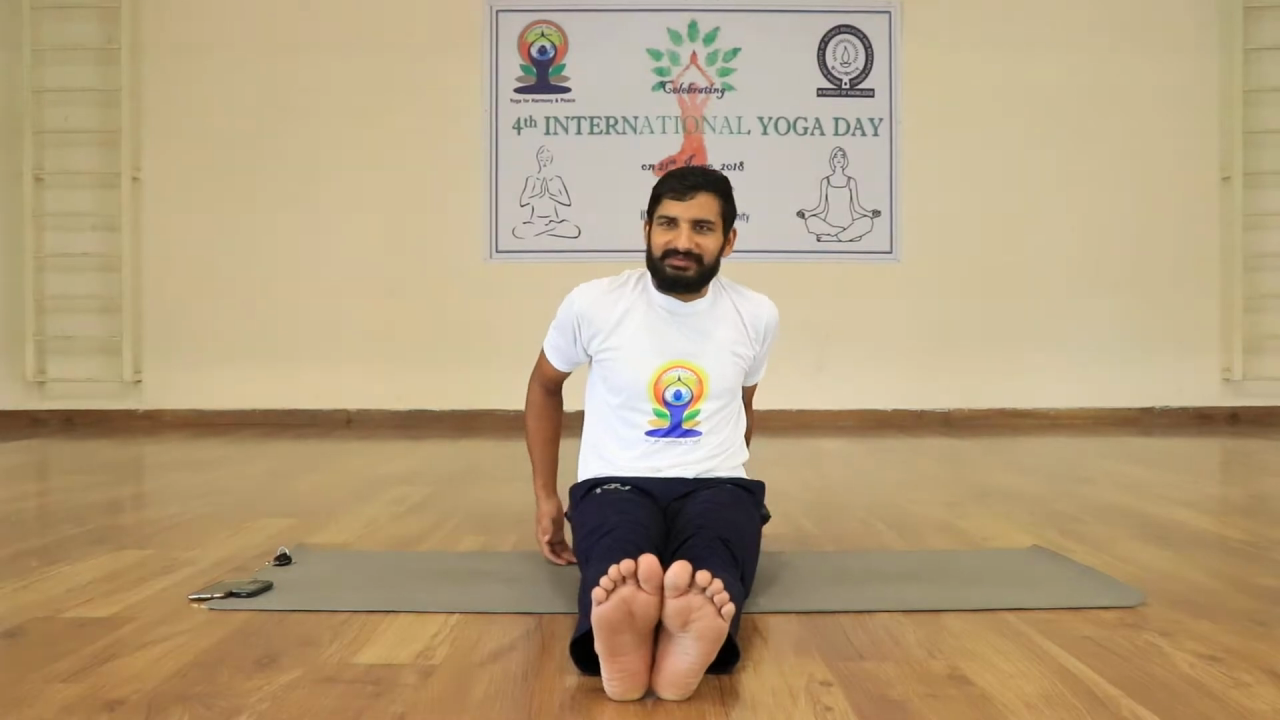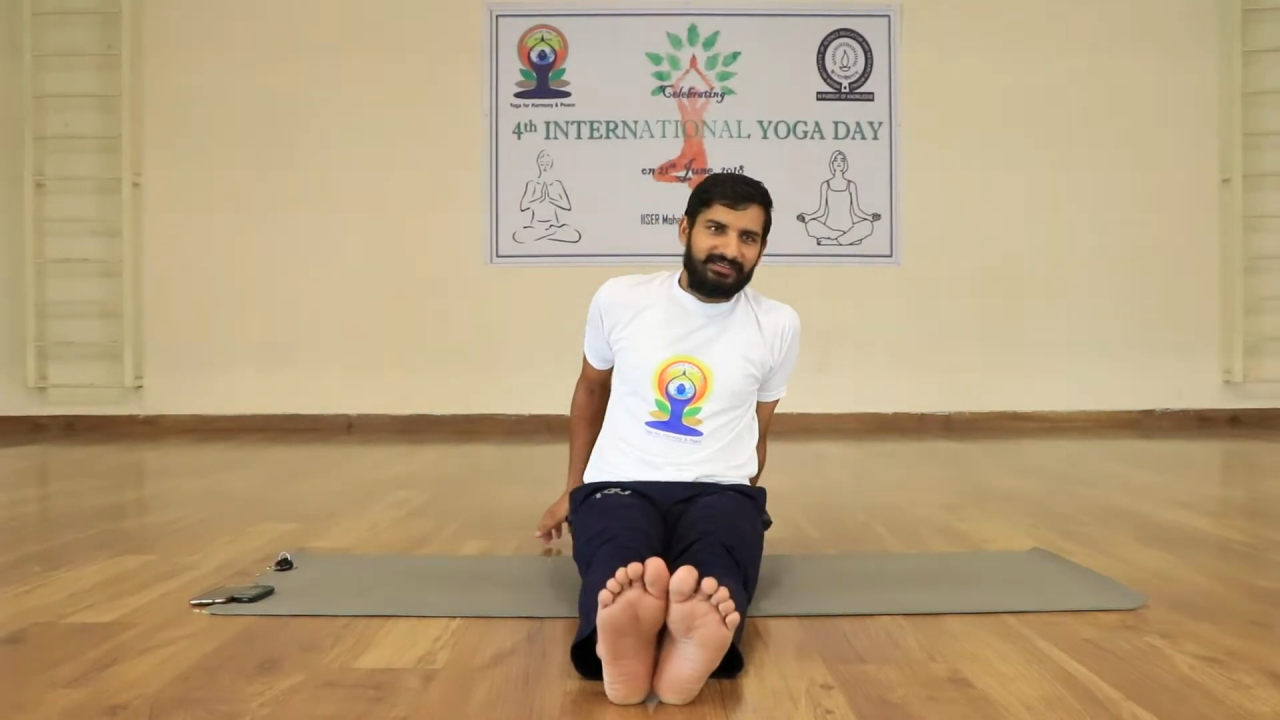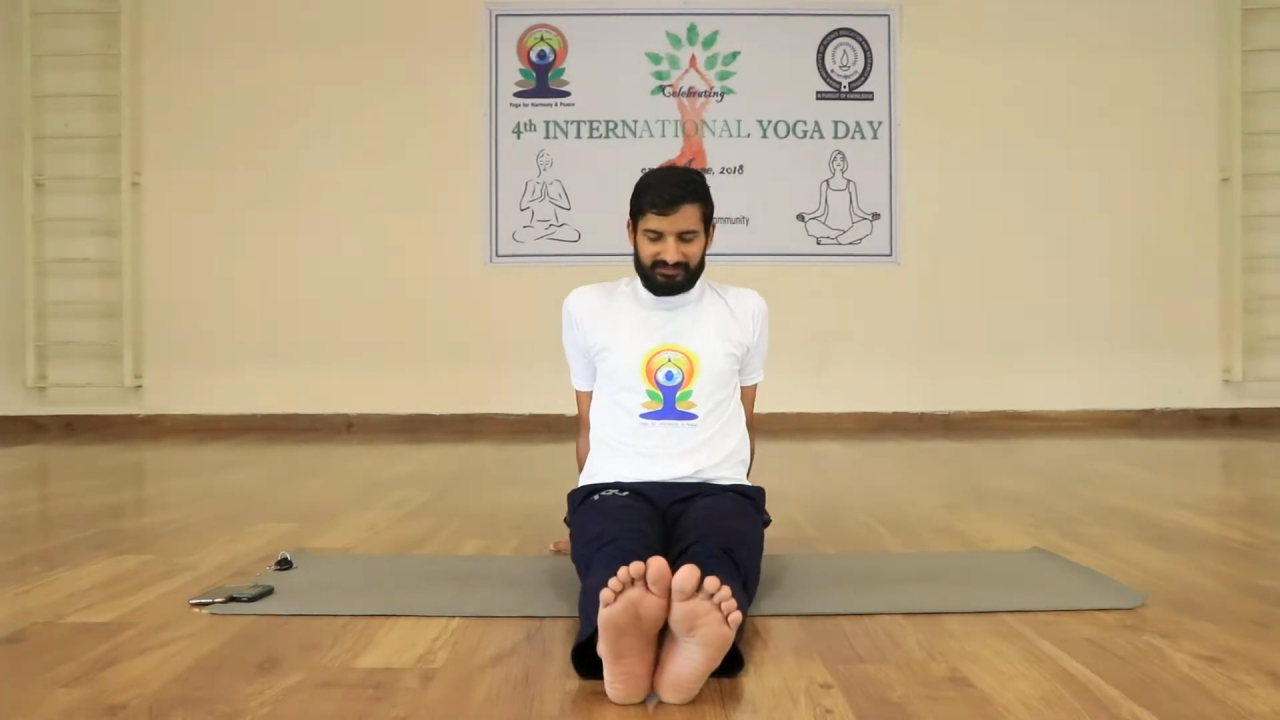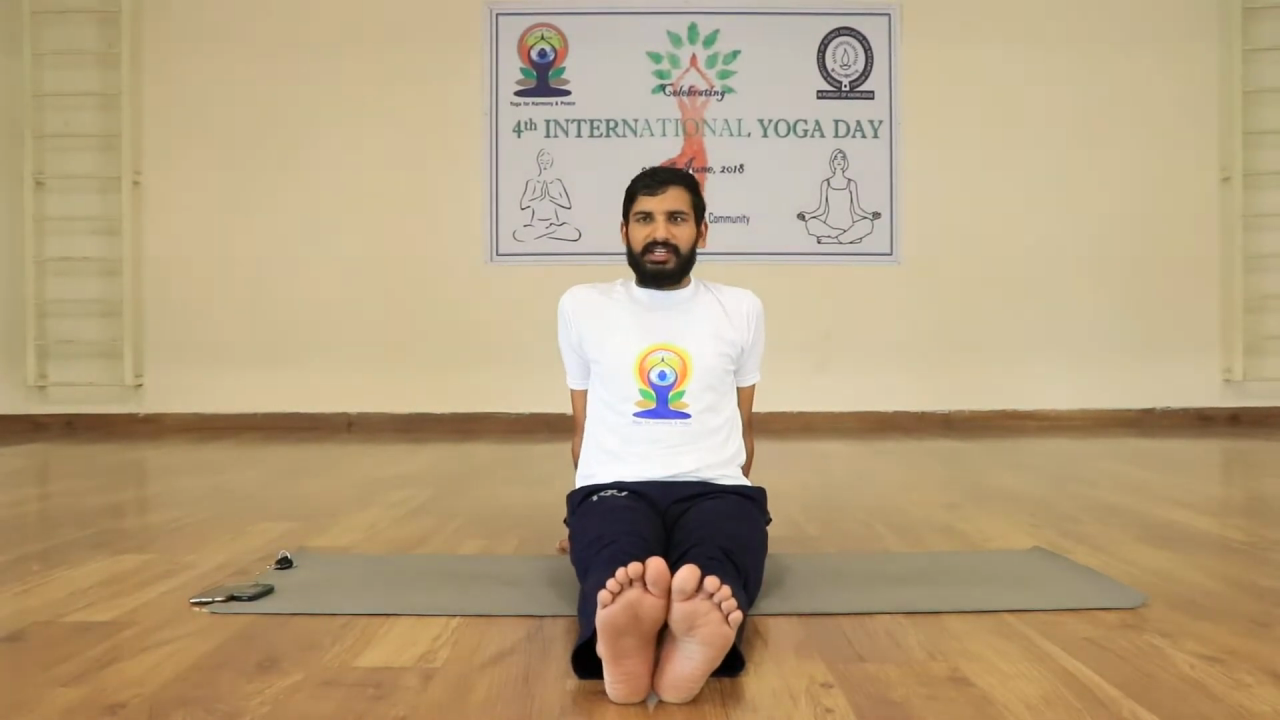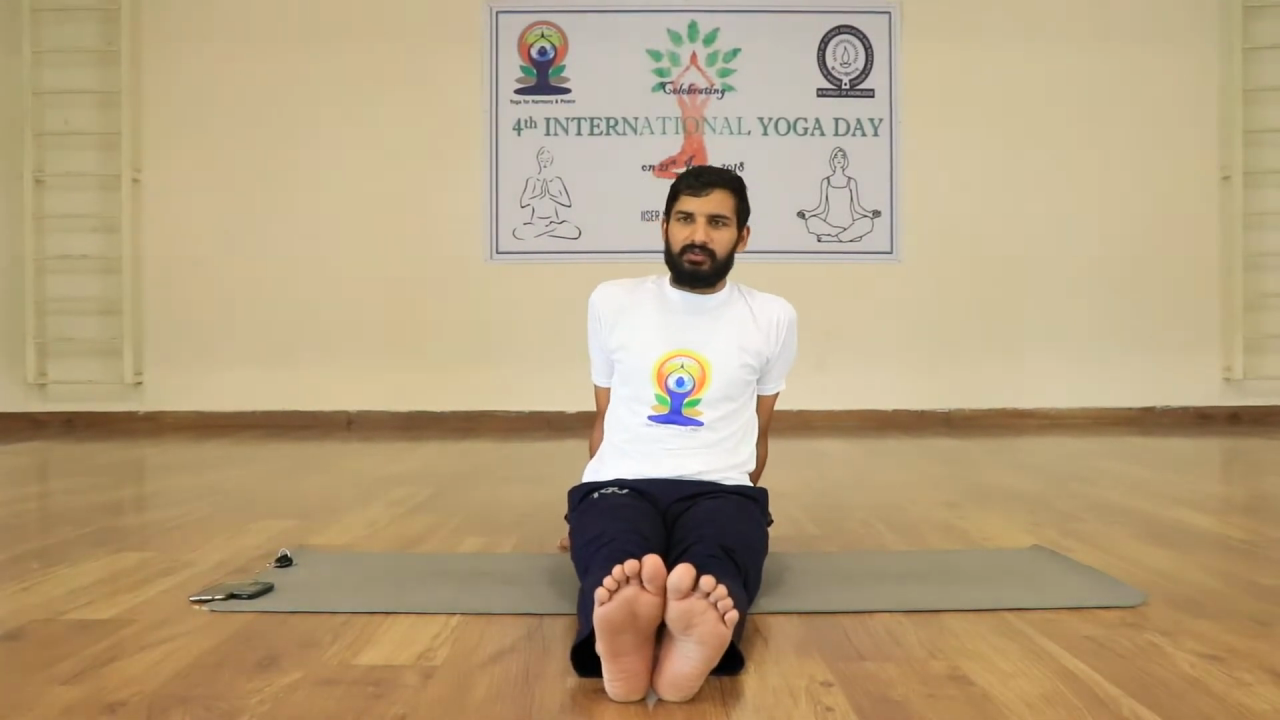
dt=1s
person 1, frame 1
left shoulder: (756, 314)
right shoulder: (593, 303)
right elbow: (544, 386)
right wrist: (545, 495)
left hip: (716, 486)
right hip: (617, 483)
left knee: (710, 571)
right knee: (619, 568)
left ankle: (691, 639)
right ankle: (618, 639)
person 1, frame 2
left shoulder: (778, 324)
right shoulder: (619, 298)
right elbow: (591, 388)
left wrist: (739, 512)
right wrist: (573, 489)
left hip: (718, 490)
right hip: (621, 485)
left knee: (714, 567)
right knee: (619, 569)
left ankle: (699, 641)
right ankle: (621, 643)
person 1, frame 3
left shoulder: (745, 309)
right shoulder: (586, 307)
left wrist: (727, 497)
right wrist: (591, 512)
left hip: (715, 489)
right hip: (617, 486)
left knee: (713, 576)
right knee: (621, 571)
left ankle: (696, 640)
right ankle: (619, 641)
person 1, frame 4
left shoulder: (740, 308)
right shoulder: (582, 306)
left wrist: (732, 504)
right wrist: (589, 509)
left hip: (714, 488)
right hip: (615, 487)
left knee: (714, 578)
right knee: (619, 570)
left ankle: (697, 640)
right ankle: (617, 641)
person 1, frame 5
left shoulder: (772, 317)
right shoulder: (612, 301)
left wrist: (738, 505)
right wrist: (597, 505)
left hip: (721, 489)
right hip: (622, 484)
left knee: (713, 575)
right knee: (618, 570)
left ankle: (698, 639)
right ankle: (619, 640)
